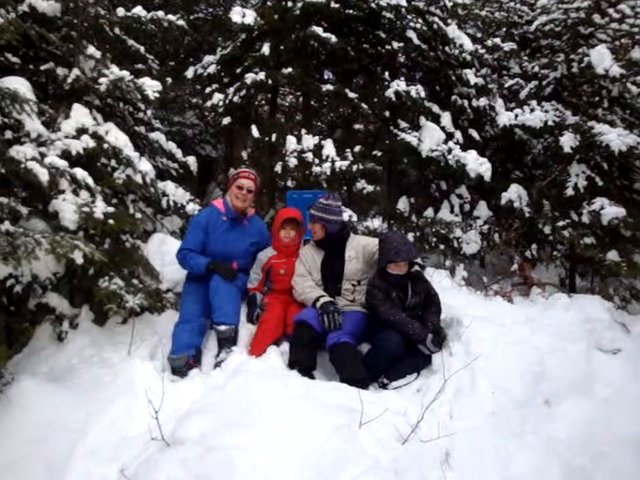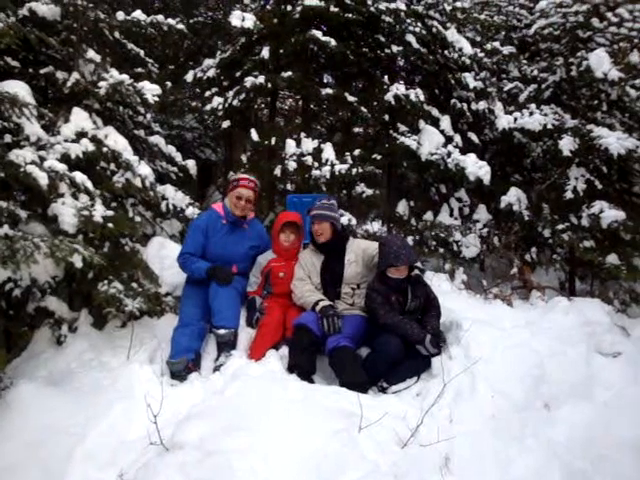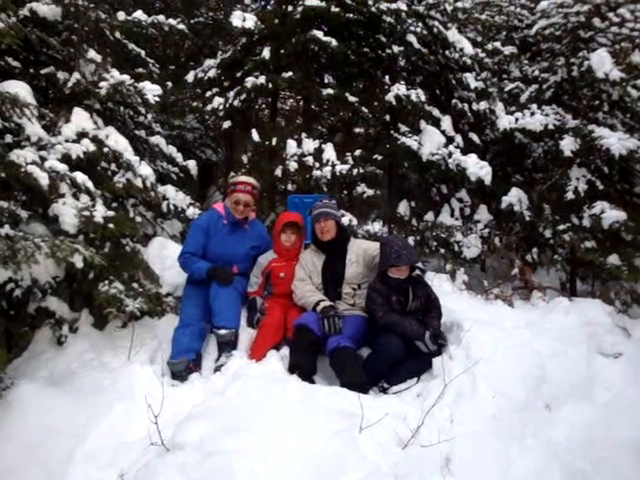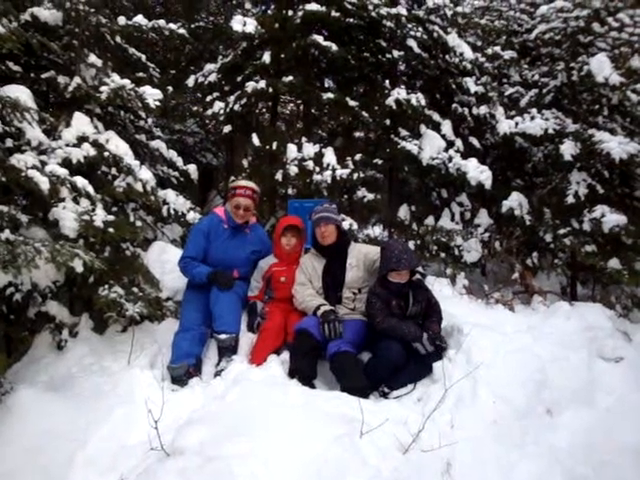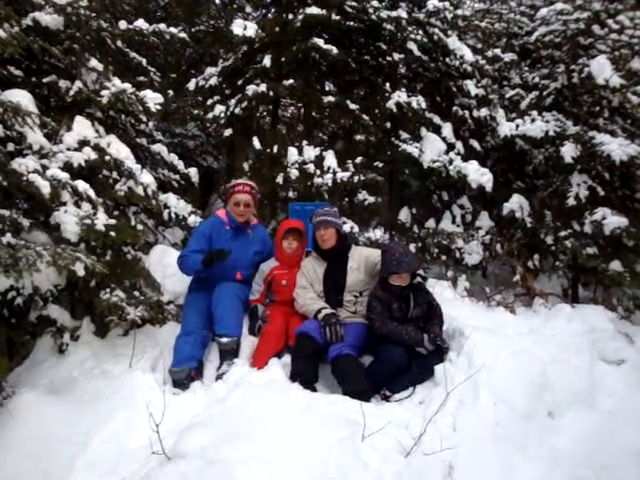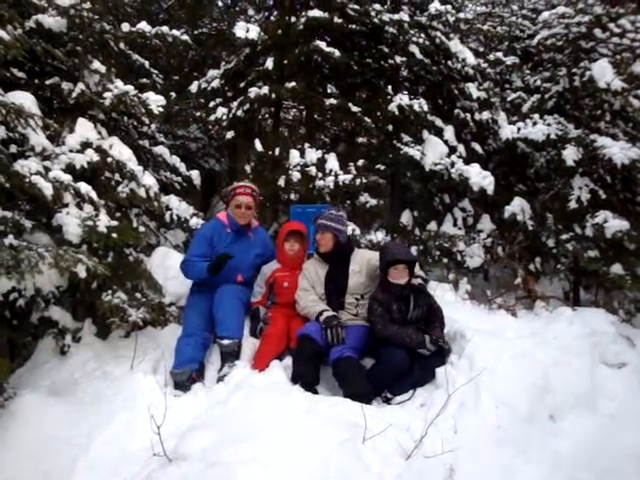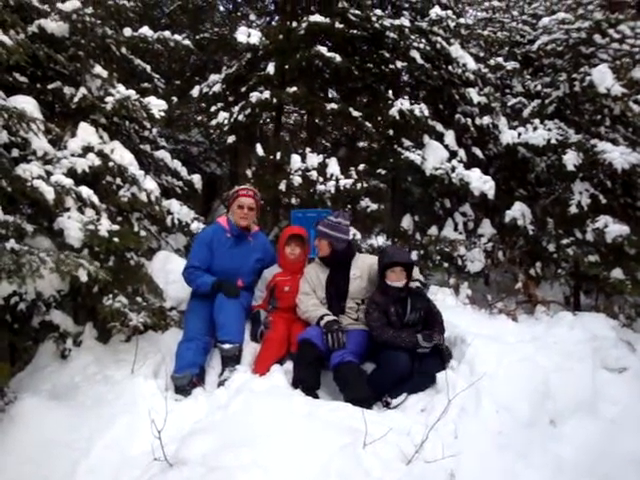
dt=0.3s
person 1, frame 1
left shoulder: (257, 226)
right shoulder: (206, 217)
right elbow: (185, 255)
right wrist: (211, 265)
left hip: (235, 281)
right hip: (202, 278)
left knee: (221, 281)
right knee: (192, 316)
left ankle: (226, 339)
right ankle: (183, 361)
person 1, frame 2
left shoulder: (257, 229)
right shoulder: (206, 220)
right elbow: (186, 259)
right wrist: (211, 271)
left hip: (235, 284)
right hip: (201, 282)
left knee: (223, 287)
right knee: (191, 319)
left ankle: (226, 342)
right ankle: (182, 364)
person 1, frame 3
left shoulder: (258, 230)
right shoulder: (206, 220)
right elbow: (187, 258)
right wrist: (211, 270)
left hip: (236, 284)
right hip: (202, 281)
left knee: (223, 286)
right knee: (192, 319)
left ankle: (227, 342)
right ankle: (183, 365)
person 1, frame 4
left shoulder: (258, 235)
right shoulder: (207, 225)
right elbow: (187, 263)
right wrist: (212, 275)
left hip: (236, 288)
right hip: (202, 286)
left knee: (224, 291)
right knee: (192, 323)
left ankle: (227, 347)
right ankle: (183, 369)
person 1, frame 5
left shoulder: (260, 235)
right shoulder: (210, 226)
right elbow: (184, 262)
right wrist: (206, 260)
left hip: (237, 291)
right hip: (205, 288)
left knee: (226, 291)
right knee: (194, 328)
left ankle: (228, 350)
right ankle: (185, 373)
person 1, frame 6
left shoulder: (261, 237)
right shoulder: (210, 229)
right elbow: (188, 266)
right wrist: (211, 267)
left hip: (239, 293)
right hip: (206, 291)
left knee: (227, 294)
right knee: (195, 329)
left ankle: (229, 353)
right ankle: (185, 375)
person 1, frame 7
left shoulder: (261, 242)
right shoulder: (210, 234)
right elbow: (191, 273)
right wrist: (217, 284)
left hip: (240, 298)
right hip: (206, 296)
left knee: (227, 301)
right knee: (196, 334)
left ankle: (230, 358)
right ankle: (186, 379)
person 2, frame 1
left shoulder: (361, 245)
right shoulder: (307, 252)
right elbow: (301, 284)
right wrist: (323, 302)
left hip: (354, 310)
right hip: (324, 312)
left knee: (338, 339)
right knee: (306, 319)
left ankle: (356, 386)
right ankle: (299, 376)
person 2, frame 2
left shoulder: (360, 248)
right shoulder: (306, 256)
right elbow: (300, 288)
right wrist: (322, 306)
left hip: (354, 314)
right hip: (322, 315)
left knee: (337, 343)
right knee: (305, 323)
left ankle: (355, 390)
right ankle: (298, 380)
person 2, frame 3
left shoulder: (361, 249)
right shoulder: (307, 256)
right elbow: (301, 288)
right wrist: (323, 306)
left hip: (354, 313)
right hip: (323, 316)
left knee: (339, 343)
right knee: (307, 323)
left ankle: (356, 391)
right ankle: (299, 379)
person 2, frame 4
left shoulder: (361, 253)
right shoulder: (308, 260)
right elbow: (302, 292)
right wrist: (323, 310)
left hip: (355, 318)
right hip: (323, 320)
left knee: (339, 348)
right knee: (306, 328)
left ankle: (356, 395)
right ankle: (300, 384)
person 2, frame 5
left shoulder: (362, 256)
right shoulder: (309, 264)
right elbow: (303, 296)
right wrist: (325, 314)
left hip: (356, 321)
right hip: (325, 322)
left knee: (340, 352)
right knee: (308, 331)
left ankle: (358, 398)
right ankle: (301, 388)
person 2, frame 6
left shoulder: (365, 259)
right shoulder: (311, 266)
right elbow: (305, 298)
right wrist: (326, 316)
left hip: (357, 323)
right hip: (326, 325)
left knee: (341, 353)
right knee: (309, 333)
left ankle: (359, 400)
right ankle: (303, 390)
person 2, frame 7
left shoulder: (366, 264)
right shoulder: (312, 270)
right elbow: (306, 302)
right wrist: (327, 321)
left hip: (357, 328)
right hip: (328, 330)
left knee: (342, 358)
right knee: (310, 338)
left ankle: (360, 405)
right ankle: (303, 395)
person 3, frame 1
left shoulder: (417, 277)
right shoulder: (377, 285)
left elbow: (433, 302)
right elbow: (391, 316)
left wrist: (430, 327)
right wrist: (421, 335)
left hip: (415, 328)
right hip: (386, 330)
left knee: (437, 338)
right knee: (393, 344)
left ankle: (390, 375)
person 3, frame 2
left shoulder: (416, 280)
right shoulder: (376, 288)
left elbow: (432, 305)
right elbow: (388, 319)
left wrist: (430, 330)
right wrist: (420, 337)
left hip: (415, 332)
right hip: (386, 334)
left knee: (435, 343)
right knee: (393, 348)
left ankle: (391, 379)
person 3, frame 3
left shoulder: (418, 281)
right shoulder: (377, 288)
left elbow: (433, 306)
right elbow: (385, 319)
left wrist: (431, 330)
right wrist: (418, 333)
left hip: (415, 334)
right hip: (388, 334)
left knee: (434, 345)
right knee: (393, 348)
left ankle: (391, 380)
person 3, frame 4
left shoulder: (418, 285)
right shoulder: (377, 292)
left elbow: (434, 310)
right elbow: (383, 323)
left wrist: (431, 333)
right wrist: (416, 335)
left hip: (416, 338)
right hip: (388, 339)
left knee: (434, 351)
right knee: (394, 353)
left ankle: (391, 385)
person 3, frame 5
left shoulder: (419, 288)
right shoulder: (379, 295)
left elbow: (435, 313)
right elbow: (383, 327)
left wrist: (433, 335)
right wrist: (417, 338)
left hip: (418, 341)
right hip: (390, 343)
left knee: (435, 355)
right knee: (396, 357)
left ankle: (392, 388)
person 3, frame 6
left shoulder: (419, 290)
right shoulder: (379, 297)
left elbow: (436, 316)
right elbow: (384, 329)
left wrist: (434, 337)
right wrist: (419, 340)
left hip: (420, 343)
right hip: (391, 345)
left knee: (436, 358)
right knee: (398, 359)
left ankle: (394, 390)
person 3, frame 7
left shoulder: (417, 294)
right shoulder: (377, 300)
left elbow: (435, 319)
right elbow: (381, 333)
left wrist: (434, 339)
right wrist: (415, 339)
left hip: (419, 348)
right hip: (390, 349)
left knee: (435, 363)
right knee: (400, 363)
left ankle: (393, 394)
person 4, frame 1
right shoulder: (266, 256)
right elbow: (255, 283)
right wrist: (253, 305)
left hip: (296, 299)
right hip: (274, 297)
left knee: (295, 316)
right knee: (274, 315)
right ankle: (257, 354)
person 4, frame 2
right shoulder: (265, 259)
right elbow: (254, 286)
right wrist: (253, 309)
left hip: (296, 303)
right hip: (273, 300)
left knee: (295, 319)
right knee: (273, 319)
right ankle: (256, 358)
person 4, frame 3
right shoulder: (266, 259)
right elbow: (255, 287)
right wrist: (253, 309)
left hip: (297, 303)
right hip: (274, 301)
left knee: (295, 320)
right knee: (274, 319)
right ankle: (257, 359)
person 4, frame 4
right shoulder: (267, 264)
right elbow: (255, 291)
right wrist: (254, 313)
left hip: (297, 307)
right hip: (275, 305)
left knee: (296, 325)
right knee: (274, 324)
right ankle: (257, 363)
person 4, frame 5
right shoulder: (268, 267)
right elbow: (257, 294)
right wrist: (255, 316)
right hip: (276, 308)
left knee: (297, 328)
right knee: (275, 328)
right ankle: (258, 367)
person 4, frame 6
right shoulder: (270, 269)
right elbow: (258, 296)
right wrist: (256, 318)
left hip: (300, 312)
right hip: (278, 310)
left knee: (299, 331)
right knee: (276, 330)
right ankle: (260, 368)
person 4, frame 7
right shoulder: (271, 273)
right elbow: (260, 300)
left hip: (301, 317)
right hip: (279, 314)
left knee: (299, 336)
right knee: (277, 335)
right ankle: (260, 373)
